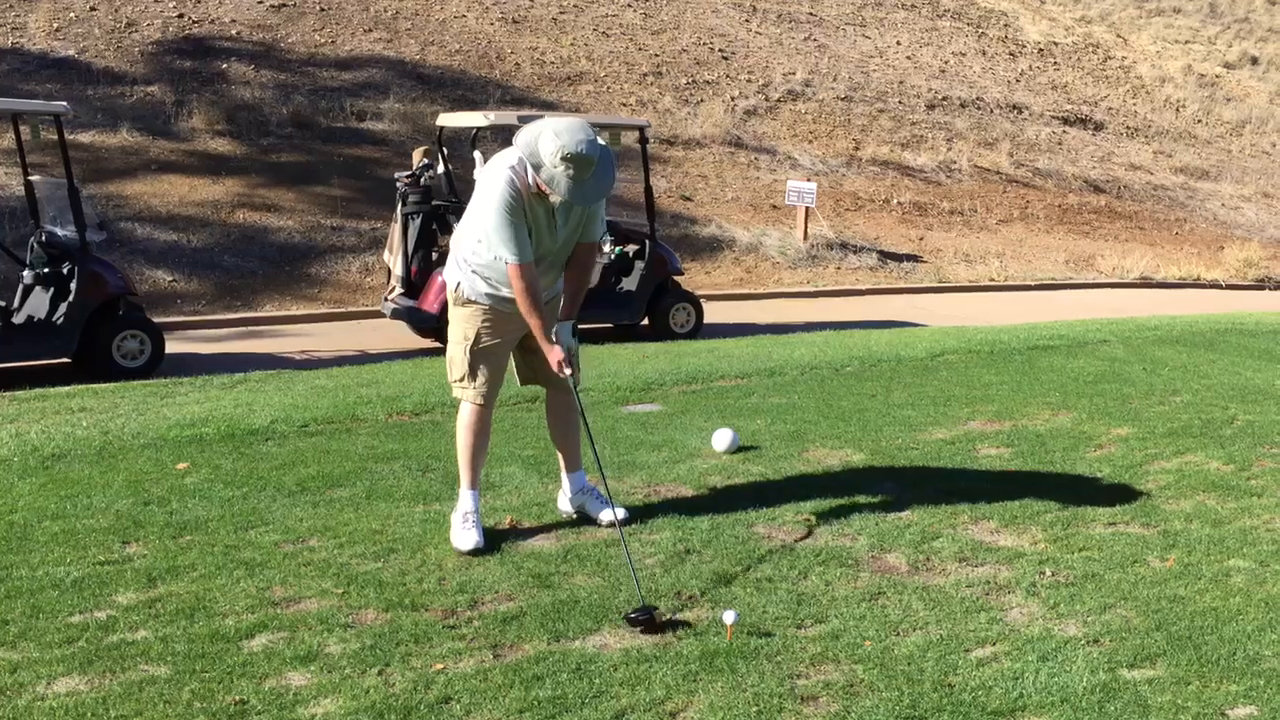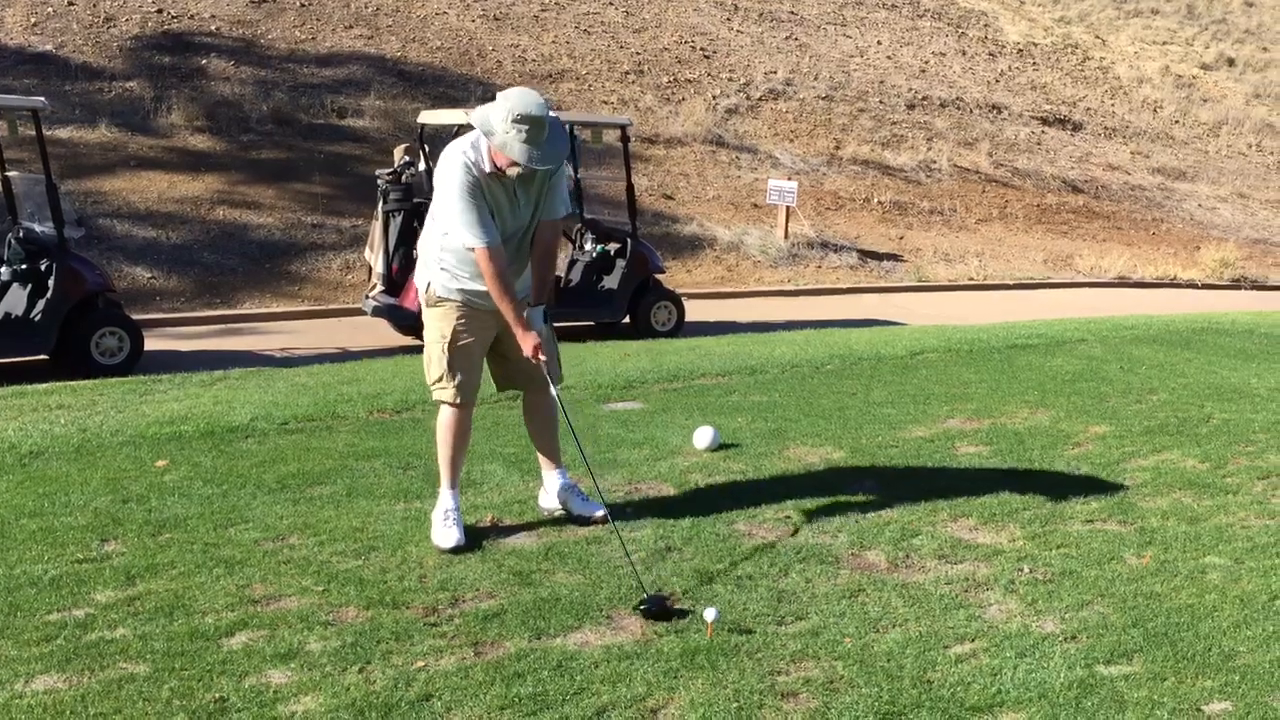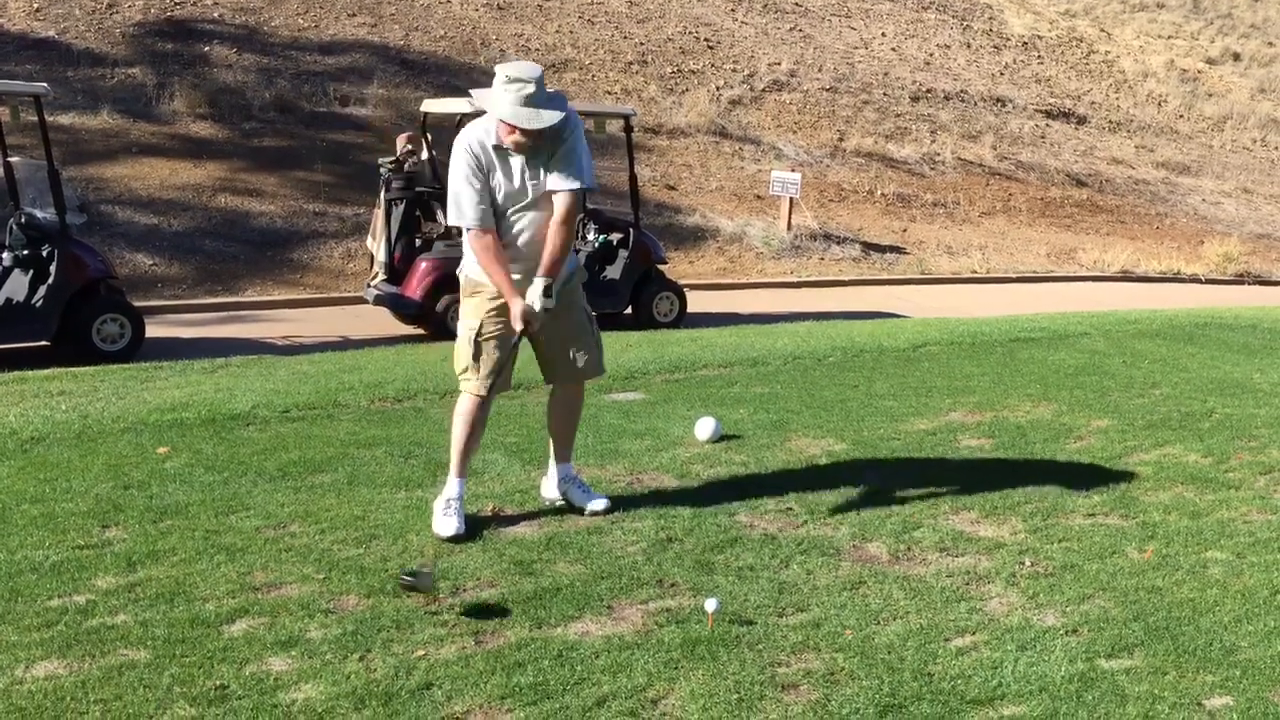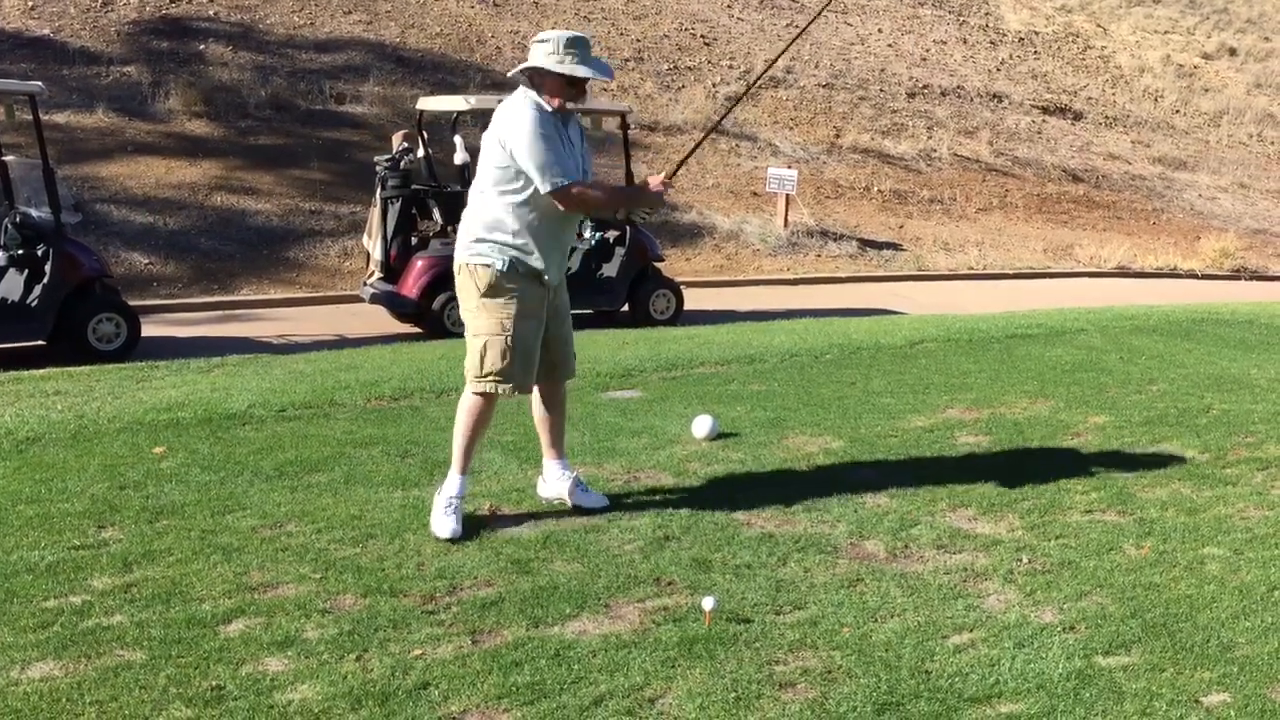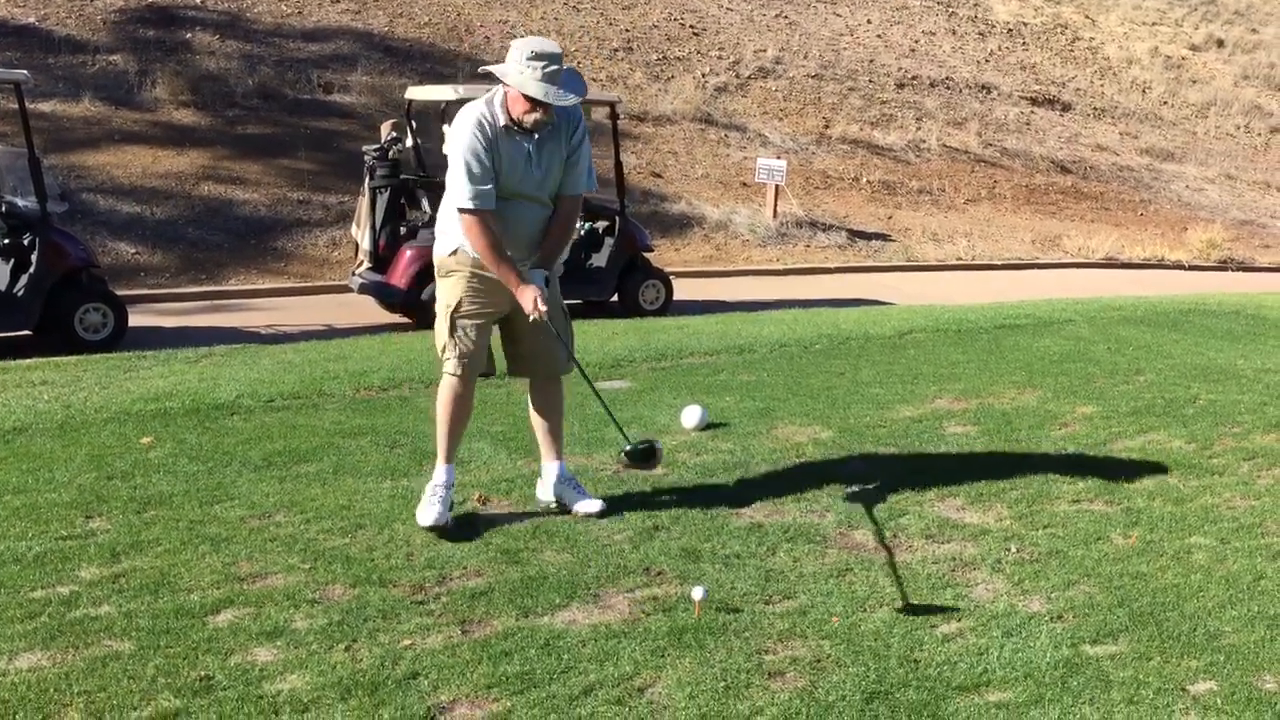
dt=1s
person 1, frame 1
left shoulder: (587, 177)
right shoulder: (502, 182)
left elbow: (585, 250)
right elbow: (519, 275)
left wrist: (566, 321)
right wrist: (546, 344)
left hip: (548, 290)
right hip: (484, 292)
left knee: (563, 385)
right knee: (478, 397)
left ankle: (574, 488)
right ankle: (467, 506)
person 1, frame 2
left shoulder: (547, 159)
right shoulder: (461, 164)
left elbow: (548, 234)
right elbow: (484, 257)
left wrist: (536, 306)
right wrist: (520, 329)
left hip: (519, 287)
right hip: (456, 290)
left knee: (540, 384)
right knee: (458, 398)
left ankle: (556, 485)
right ankle: (447, 504)
person 1, frame 3
left shoulder: (565, 131)
right shoulder: (472, 145)
left elbow: (566, 209)
right elbow: (479, 232)
left wrist: (545, 279)
right wrist: (510, 294)
left hip: (557, 278)
right hip: (491, 282)
left knee: (573, 377)
right knee: (479, 386)
left ankle: (561, 476)
right ankle: (451, 492)
person 1, frame 4
left shoulder: (563, 117)
right shoulder: (523, 116)
left elbow: (577, 193)
right elbow: (564, 197)
left wrist: (630, 198)
right wrist: (637, 194)
left hip: (545, 268)
right hip: (497, 267)
left knee: (553, 373)
right knee: (491, 381)
left ankle: (557, 474)
right ankle: (452, 489)
person 1, frame 5
left shoulder: (569, 121)
right shoulder: (474, 125)
left elbow: (570, 203)
right elbow: (473, 219)
left wrist: (540, 270)
right wrist: (515, 284)
left hip: (535, 265)
right hip: (470, 259)
left knee: (547, 368)
right knee: (460, 367)
left ankle: (554, 477)
right ankle: (442, 479)
